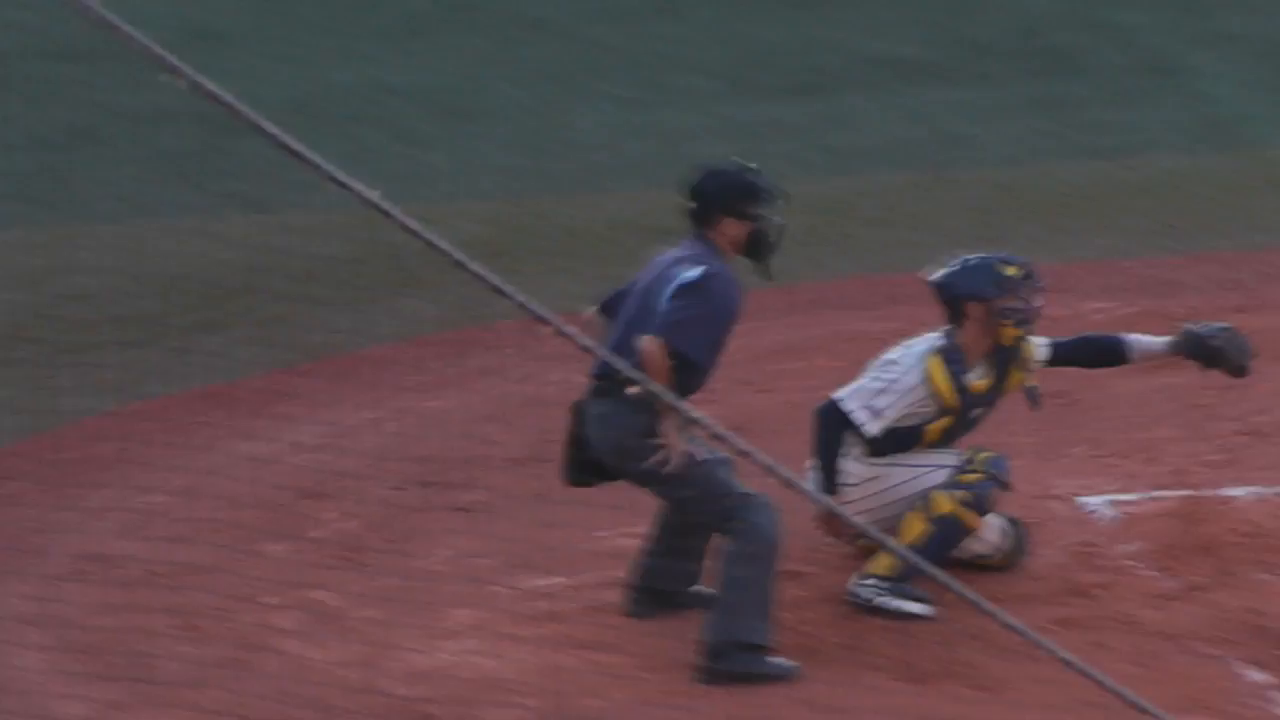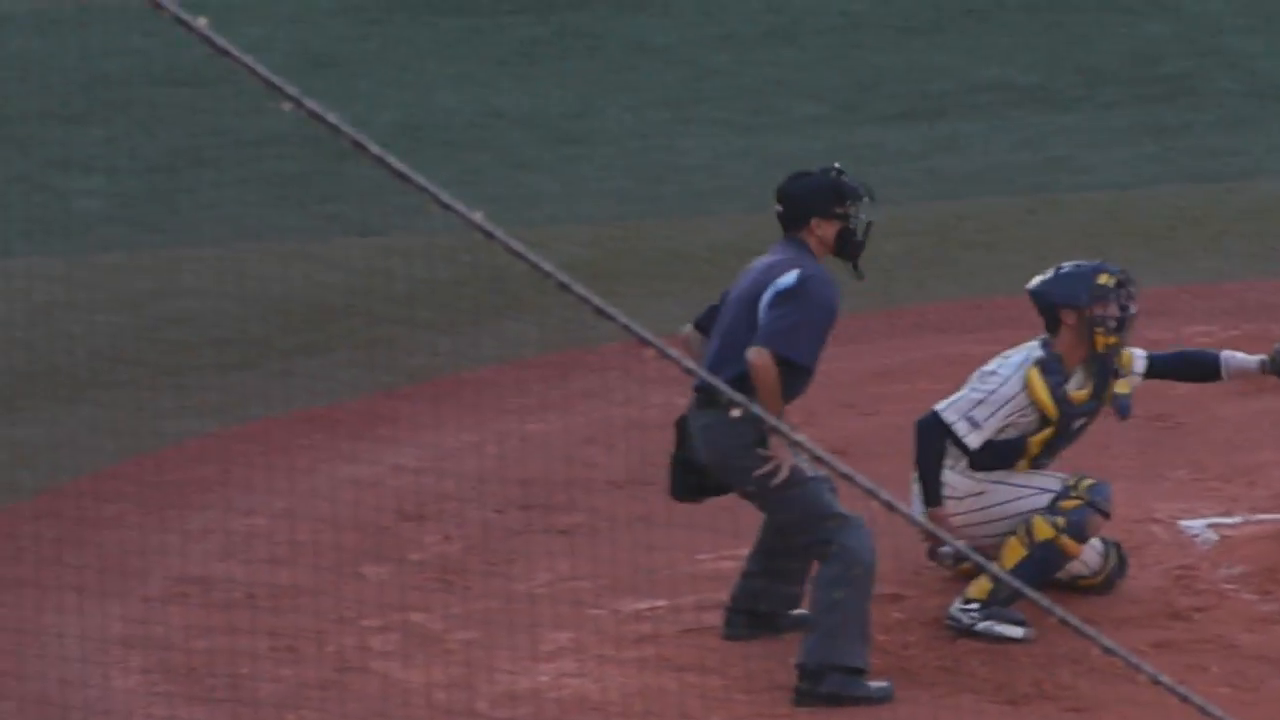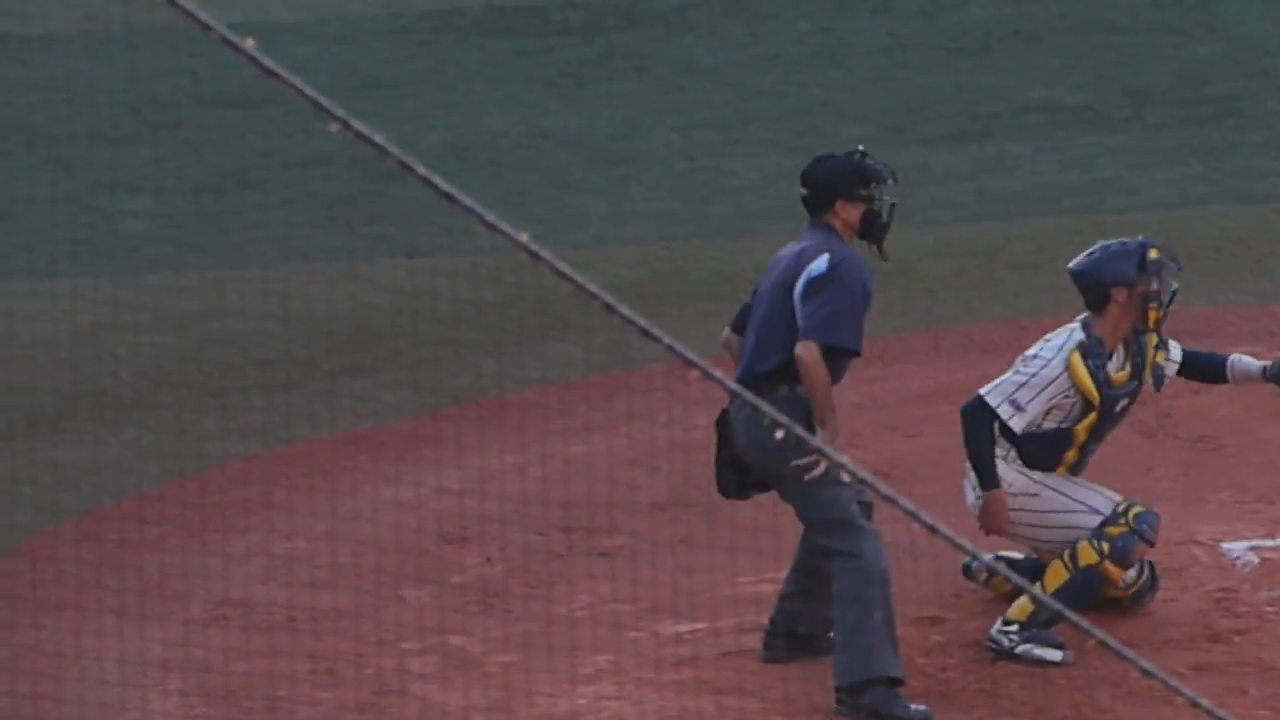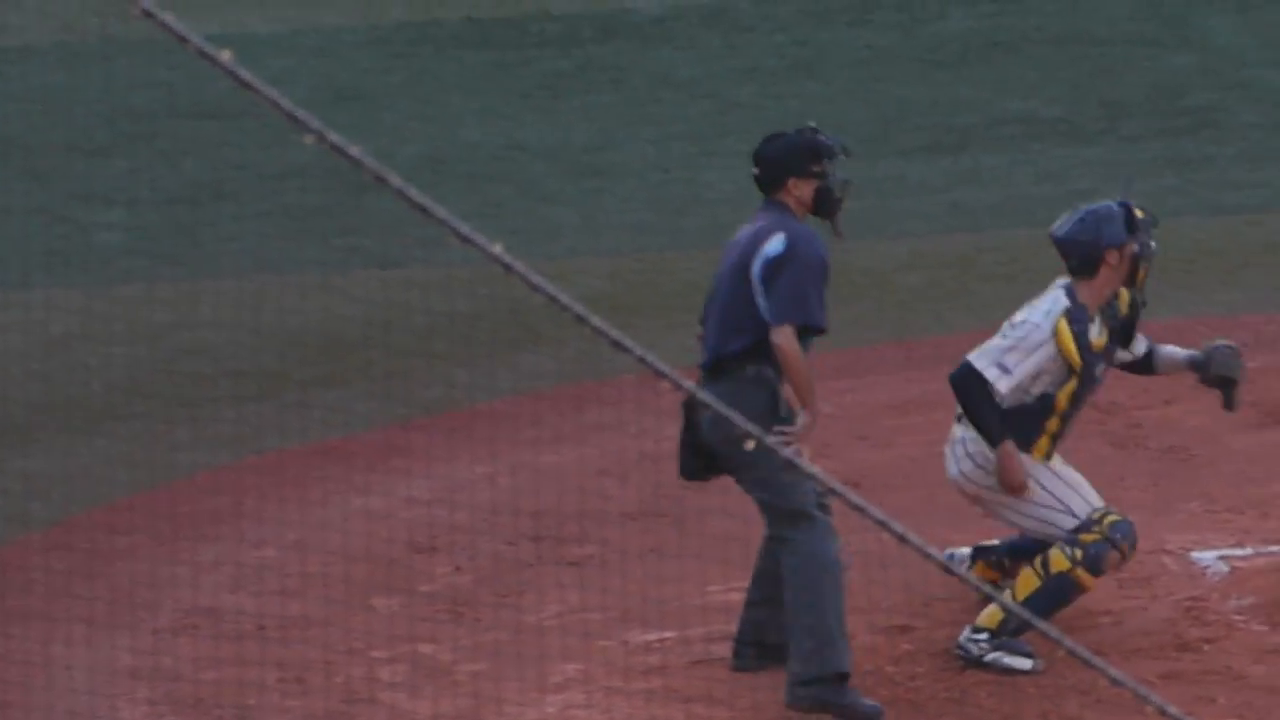
dt=0.1s
person 1, frame 1
left shoulder: (673, 261)
right shoulder: (714, 280)
left elbow: (602, 317)
right elbow: (652, 348)
right wrist: (669, 423)
left hip: (608, 411)
right hip: (634, 422)
left knee: (705, 475)
right knee: (752, 516)
left ankle: (661, 584)
right ankle: (733, 649)
person 1, frame 2
left shoulder: (766, 267)
right shoulder: (811, 282)
left elbow: (696, 335)
right elbow: (761, 360)
right wrist: (776, 434)
left hip: (713, 422)
right hip: (739, 431)
left knee: (805, 498)
right knee: (845, 537)
left ankle: (757, 607)
right ankle: (829, 672)
person 1, frame 3
left shoulder: (793, 255)
right shoulder: (843, 265)
left elbow: (733, 338)
right elbow: (809, 354)
right wrist: (827, 427)
left hip: (754, 416)
right hip: (782, 421)
left knee: (841, 508)
right knee: (856, 545)
left ankle: (797, 629)
person 1, frame 4
left shoulder: (751, 236)
right shoulder: (799, 242)
left elbow: (709, 326)
right elbow: (784, 338)
right wrist: (807, 407)
left hip: (722, 399)
right hip: (751, 401)
left knee: (799, 508)
right knee: (811, 533)
left ankle: (763, 638)
person 2, frame 1
left shoulder: (1006, 353)
right shoulder: (923, 365)
left elbow: (1084, 350)
right elbow: (832, 416)
left wrist: (1176, 344)
right wrist: (830, 500)
left hip: (891, 475)
right hip: (855, 481)
left knee: (1005, 544)
right knee: (986, 472)
left ankle: (885, 531)
right ankle: (880, 577)
person 2, frame 2
left shoulder: (1104, 360)
right shoulder: (1023, 376)
left elbow: (1178, 363)
right elbow: (932, 429)
right wrist: (934, 510)
left hip: (1006, 485)
right hip: (969, 492)
left knee: (1102, 569)
right knee: (1090, 503)
left ankle: (978, 558)
right ankle: (979, 604)
person 2, frame 3
left shoulder: (1140, 344)
right shoulder: (1064, 359)
left elbow: (1196, 362)
right elbow: (977, 414)
right wrist: (992, 493)
left hip: (1046, 480)
right hip: (1010, 481)
left knee: (1133, 582)
right knee: (1136, 526)
left ankle: (999, 569)
right ankle: (1019, 625)
person 2, frame 4
left shoulder: (1106, 308)
right shoulder: (1049, 321)
left elbow: (1131, 354)
right elbow: (966, 380)
left wrist: (1196, 360)
right wrist: (1004, 451)
left hip: (1022, 451)
right hip: (985, 453)
left knee: (1101, 535)
right knee: (1106, 538)
left ankle: (974, 563)
right ankle: (989, 636)
